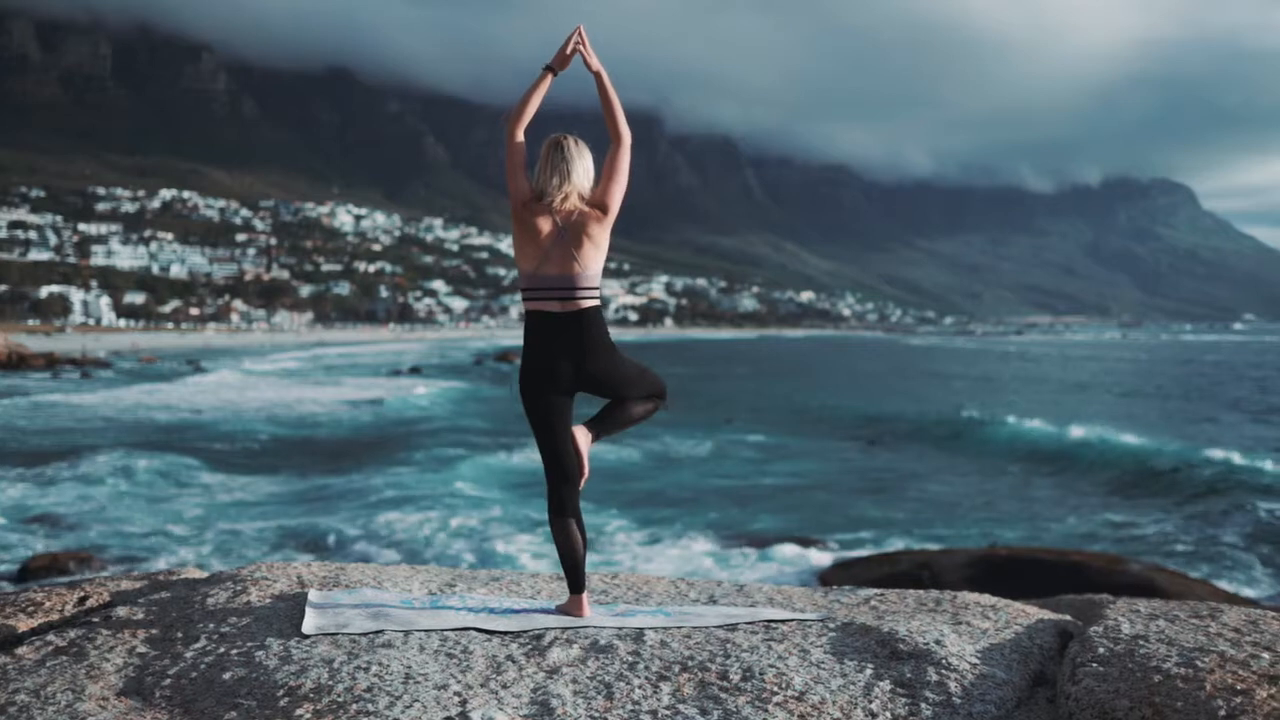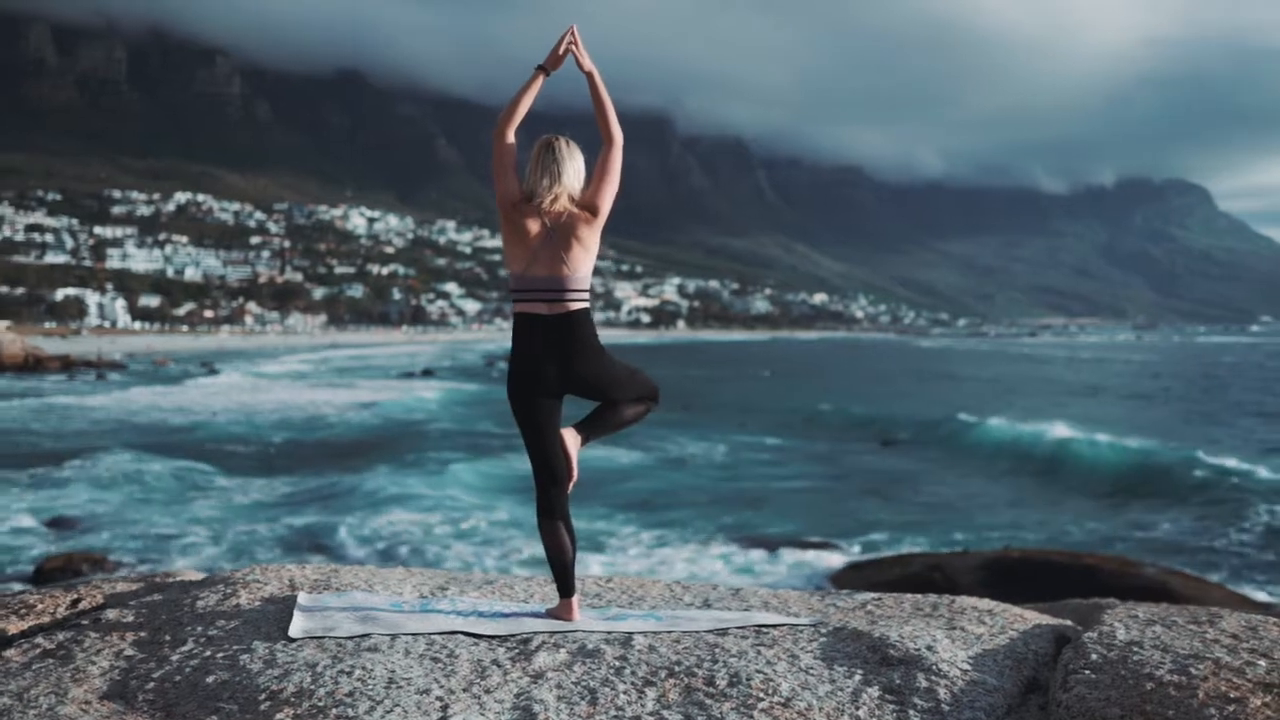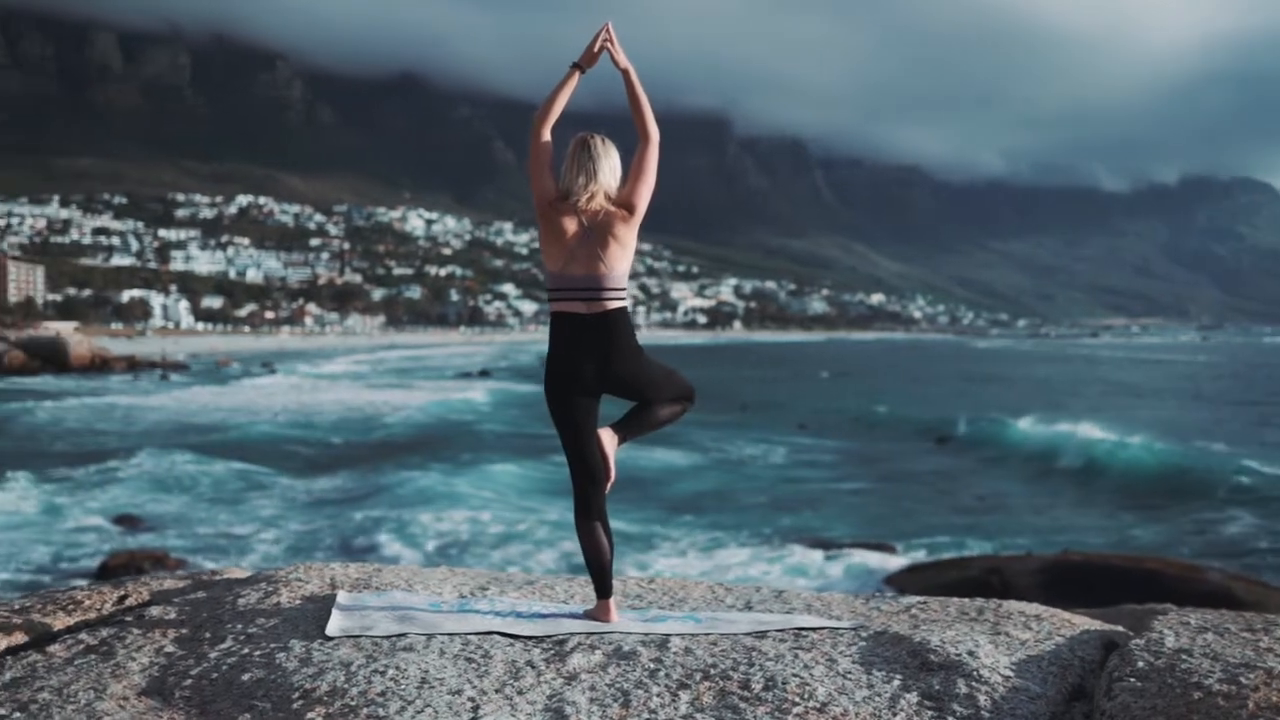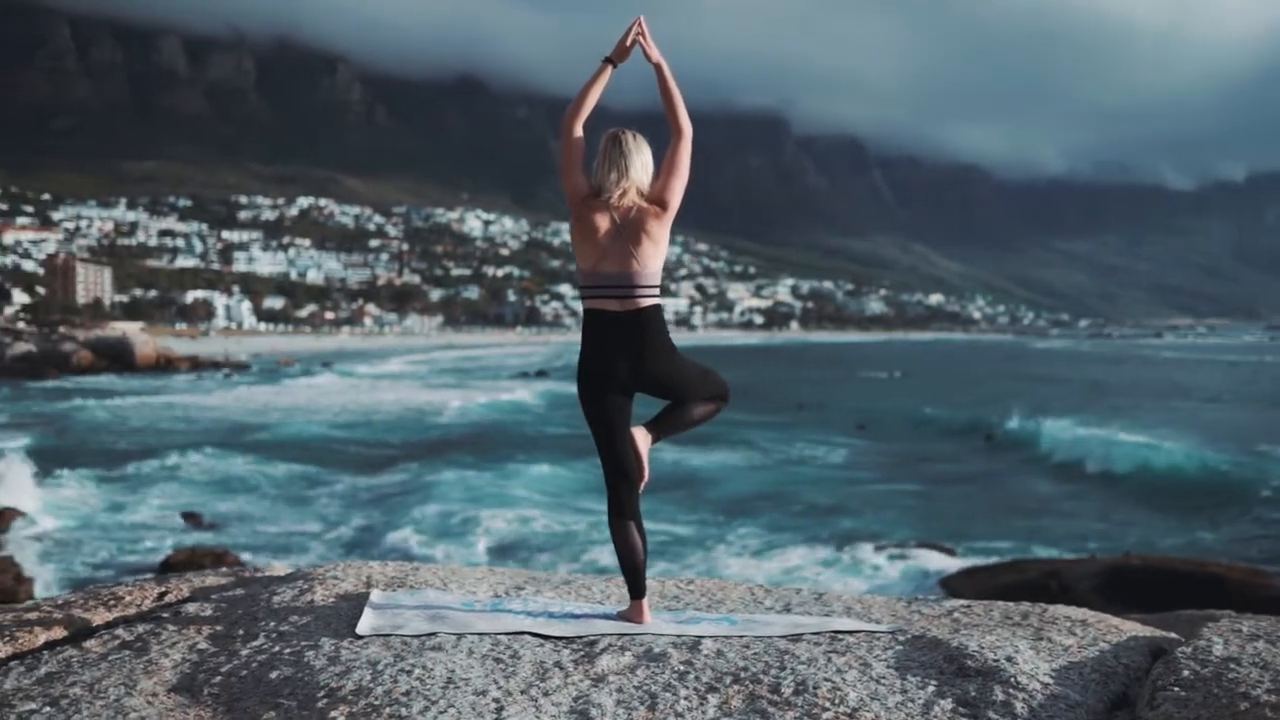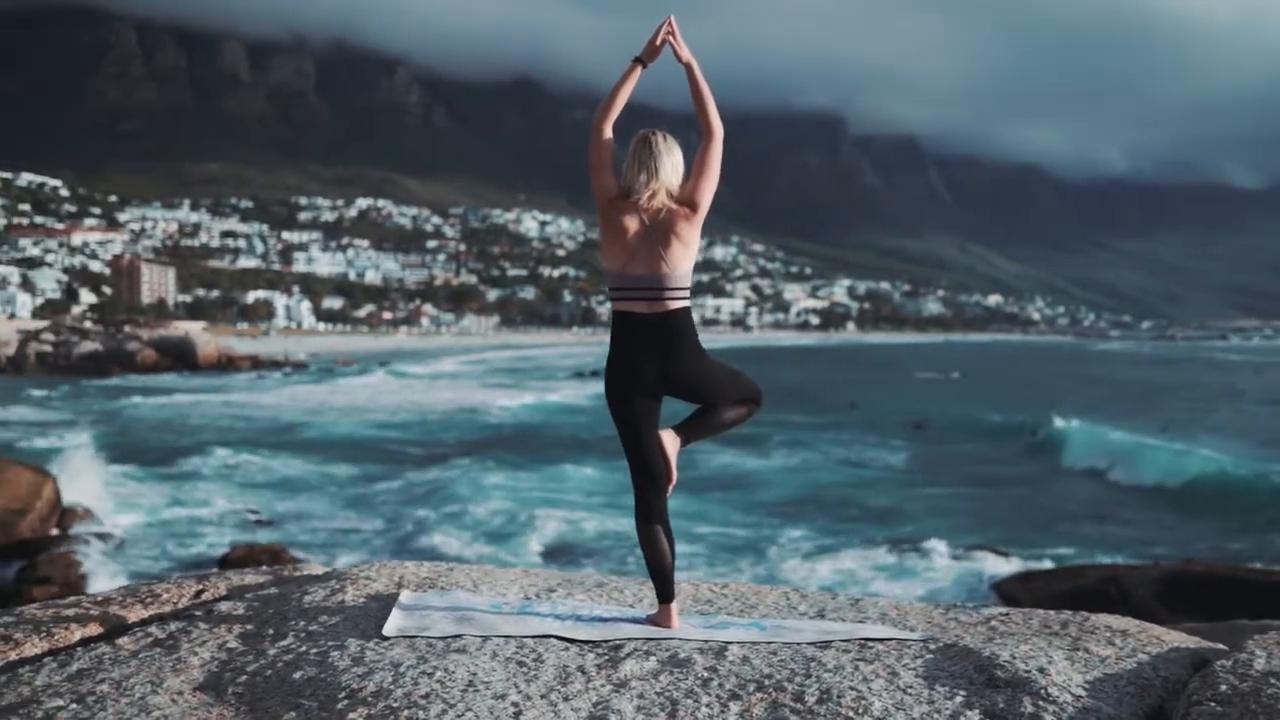
dt=0.7s
person 1, frame 1
left shoulder: (525, 216)
right shoulder: (599, 216)
left elbow: (513, 132)
right elbow: (622, 137)
left wrist: (552, 69)
right wrist: (596, 69)
left hip: (540, 358)
right hip: (590, 351)
left knee: (561, 484)
right knee: (653, 391)
left ankle: (578, 599)
right ankle: (589, 432)
person 1, frame 2
left shoulder: (514, 216)
right shoulder: (589, 218)
left elbow: (503, 133)
right elbow: (615, 139)
left wrist: (546, 69)
right wrist: (588, 69)
left hip: (528, 359)
right hip: (579, 354)
left knee: (549, 488)
right knee: (645, 393)
left ankle: (567, 602)
right ankle: (578, 435)
person 1, frame 3
left shoulder: (550, 215)
right shoulder: (626, 217)
left elbow: (540, 131)
right elbow: (650, 136)
left wrist: (581, 66)
right wrist: (623, 66)
left hip: (566, 359)
right hip: (616, 354)
left knee: (587, 488)
right knee: (682, 393)
left ankle: (605, 604)
right ankle: (615, 435)
person 1, frame 4
left shoulder: (583, 212)
right shoulder: (658, 213)
left elbow: (571, 127)
right elbow: (684, 132)
left wrist: (613, 60)
right wrist: (656, 60)
left hip: (599, 357)
right hip: (650, 351)
left knee: (620, 487)
right knee: (716, 391)
left ankle: (638, 606)
right ankle: (649, 434)
person 1, frame 5
left shoulder: (612, 214)
right shoulder: (688, 216)
left elbow: (601, 128)
right elbow: (715, 133)
left wrist: (642, 61)
right wrist: (687, 61)
left hip: (627, 360)
right hip: (678, 354)
left knee: (648, 491)
right knee: (748, 395)
left ankle: (667, 610)
right ankle: (678, 437)
